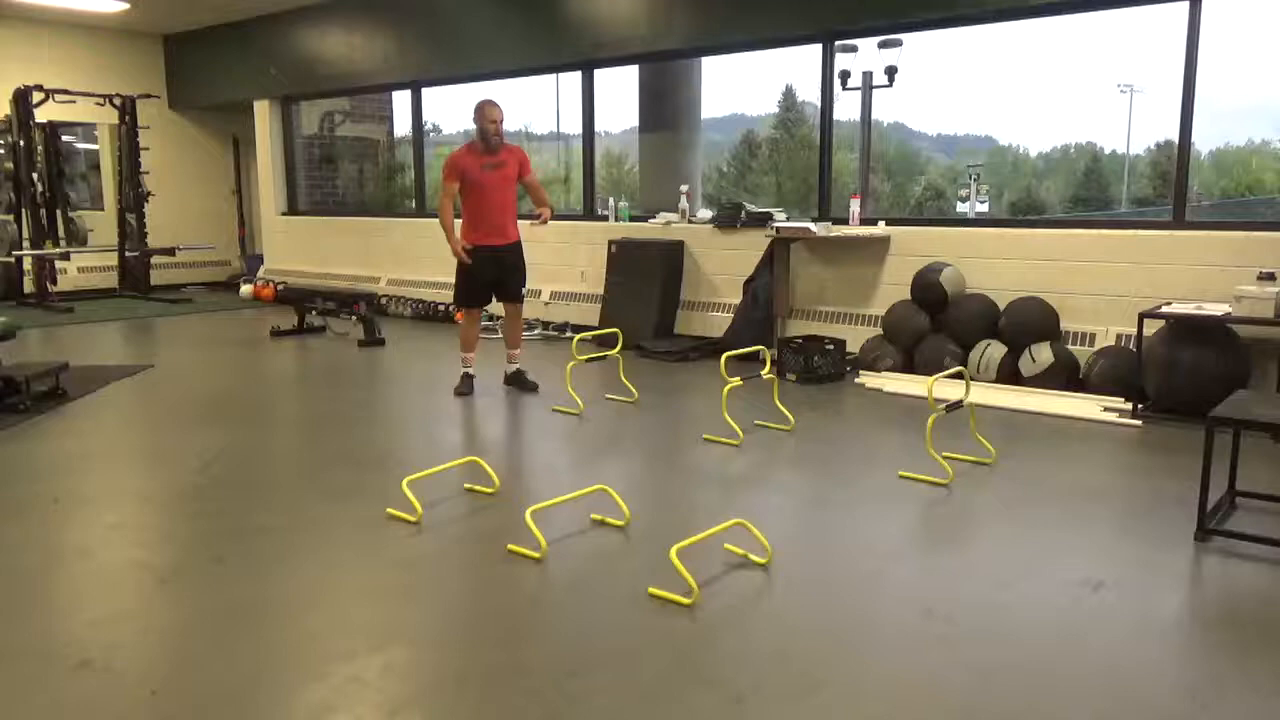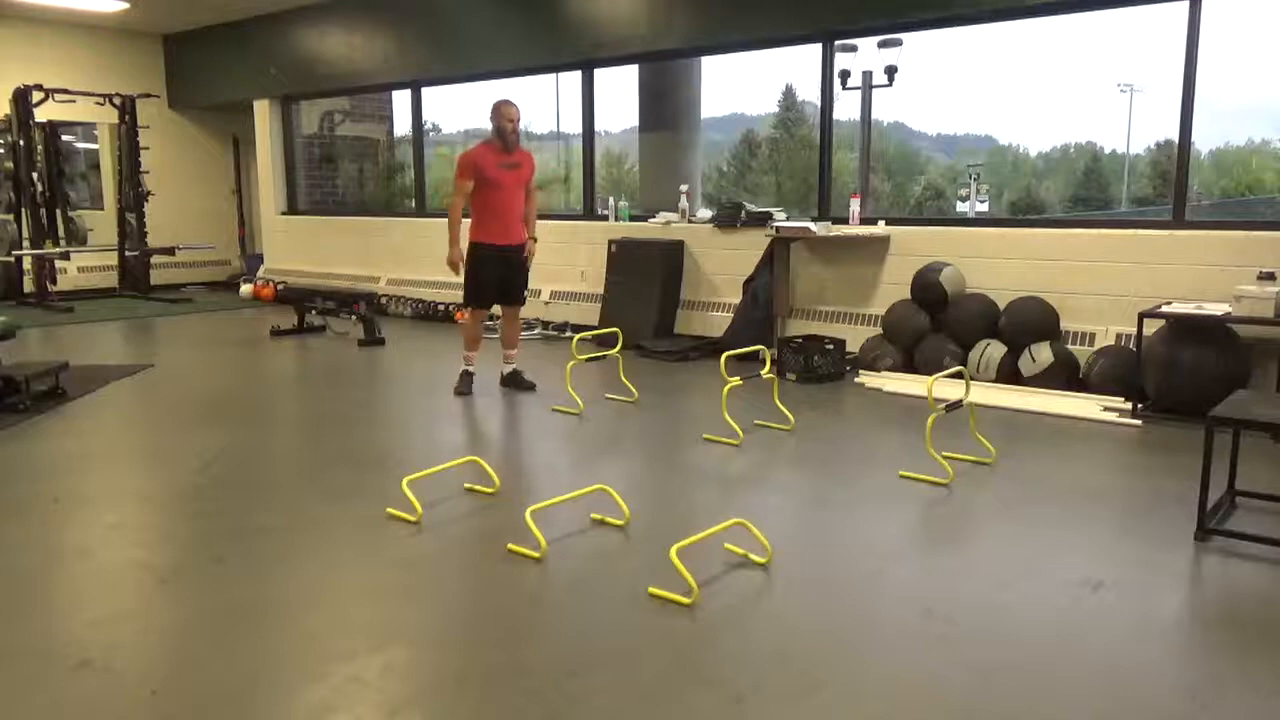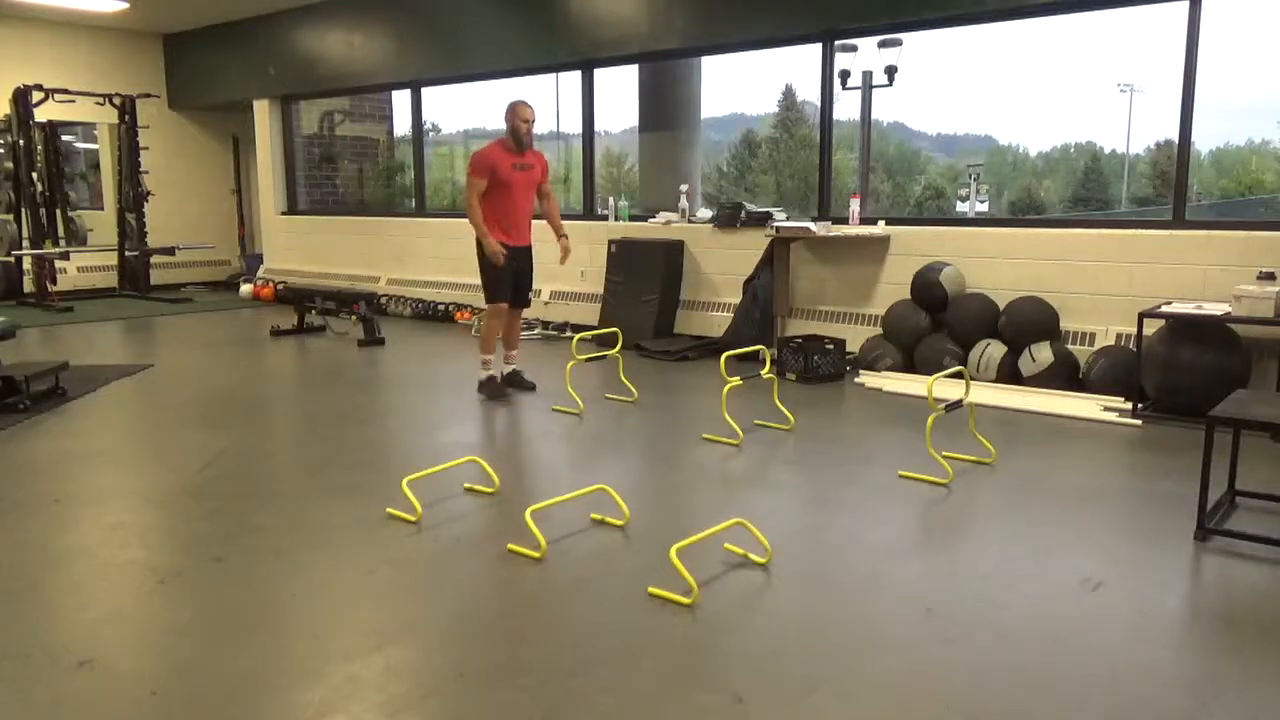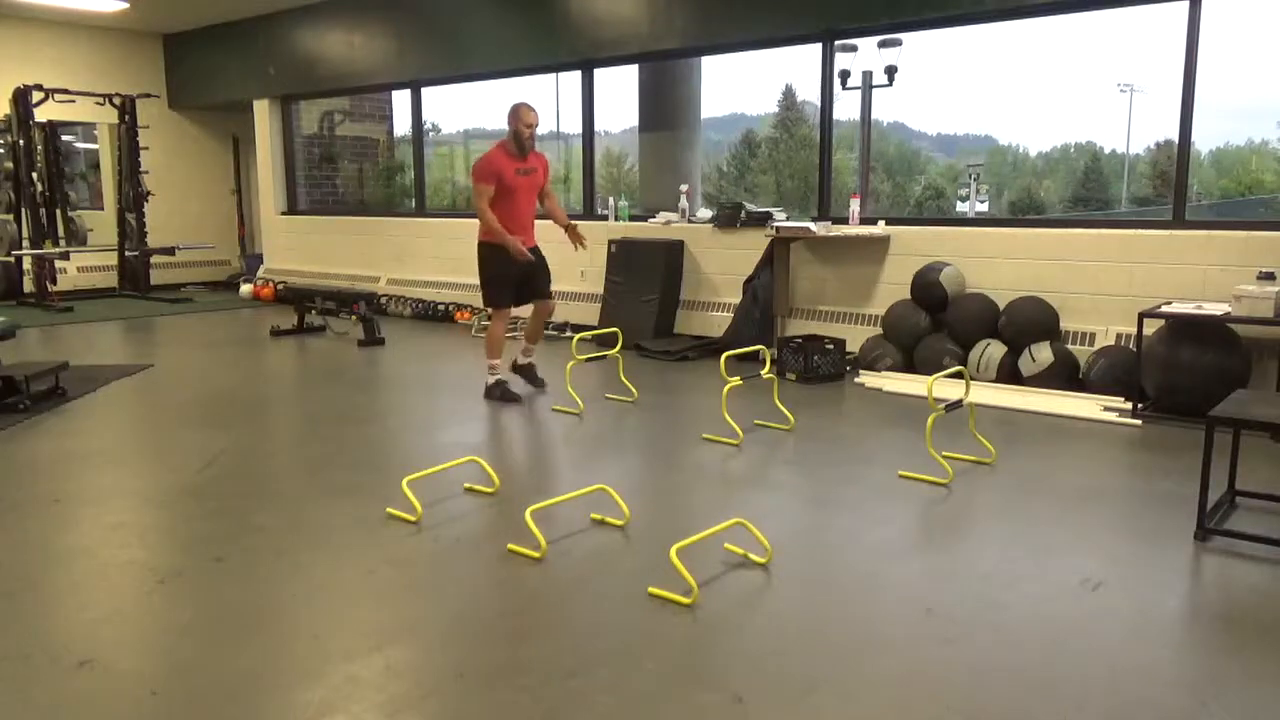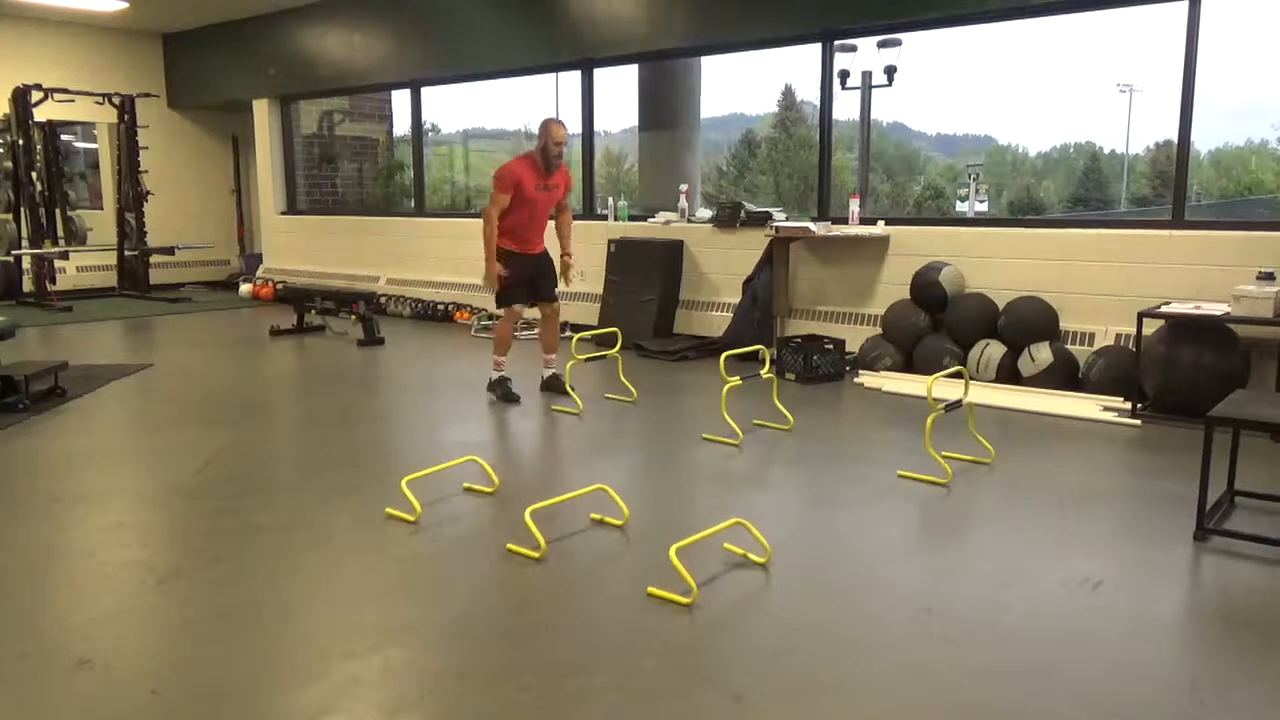
dt=0.3s
person 1, frame 1
left shoulder: (516, 155)
right shoulder: (459, 160)
left elbow: (534, 187)
right elbow: (446, 201)
left wrist: (545, 207)
right wrist: (453, 238)
left hip: (510, 245)
right hip: (475, 248)
left knee: (515, 307)
right knee: (472, 311)
left ankle: (513, 369)
right ankle: (467, 373)
person 1, frame 2
left shoulder: (526, 158)
right shoulder: (474, 157)
right elbow: (458, 201)
left wrist: (531, 237)
right wrist: (454, 245)
left hip: (517, 247)
right hip: (484, 247)
left knee: (513, 310)
right knee: (478, 311)
left ankle: (510, 370)
right ankle: (467, 370)
person 1, frame 3
left shoulder: (538, 160)
right shoulder: (486, 157)
left elbow: (546, 199)
right elbow: (472, 200)
left wrist: (561, 234)
right wrist: (485, 239)
left hip: (522, 246)
right hip: (495, 246)
left knee: (516, 310)
right knee: (498, 307)
left ankle: (510, 369)
right ankle: (487, 376)
person 1, frame 4
left shoulder: (539, 161)
right shoulder: (490, 162)
left elbow: (547, 197)
right elbow: (481, 207)
left wrist: (567, 226)
right wrist: (506, 240)
left hip: (529, 246)
right hip: (498, 248)
left knee: (546, 305)
right knee: (501, 312)
left ankle: (524, 360)
right ankle: (493, 381)
person 1, frame 5
left shoulder: (563, 175)
right shoulder: (514, 171)
left elbow: (563, 215)
right elbow: (491, 216)
left wrist: (566, 253)
right wrist: (491, 261)
left hip: (537, 252)
right hip: (507, 251)
left knee: (551, 310)
right knee: (513, 311)
left ankle: (550, 375)
right ankle: (496, 377)
